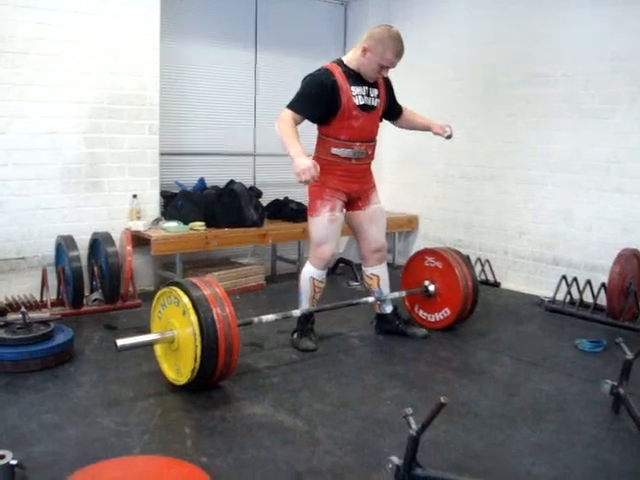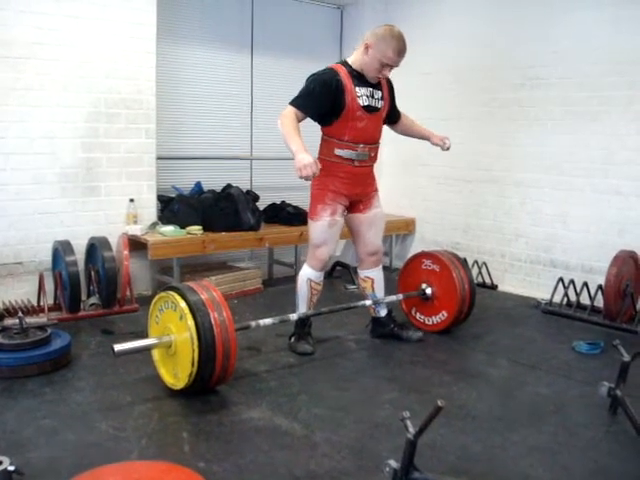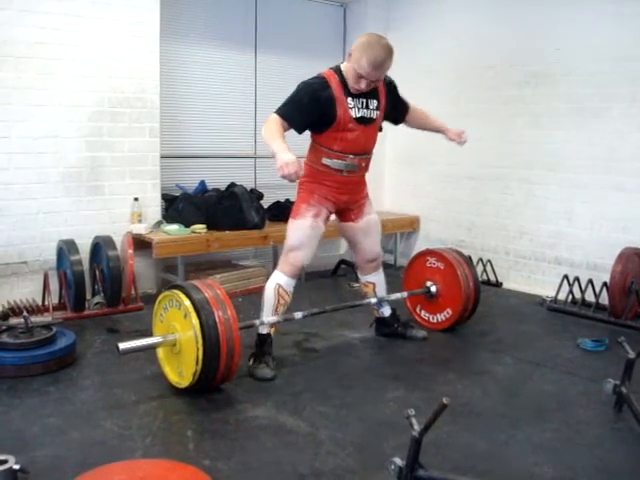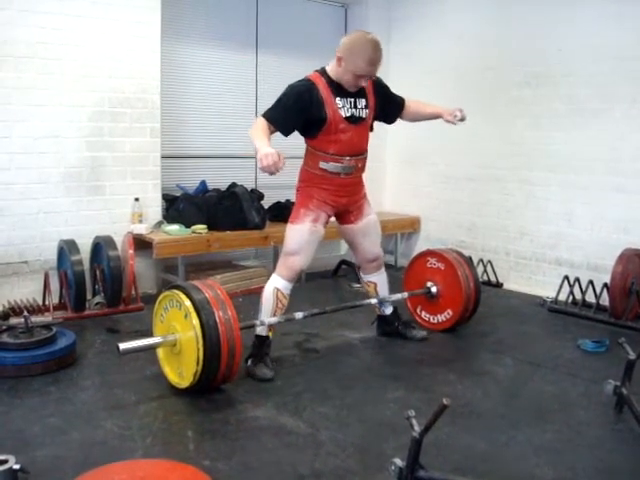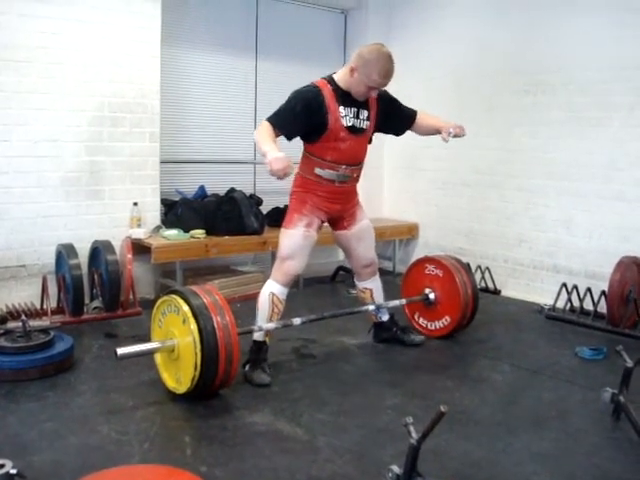
dt=1s
person 1, frame 1
left shoulder: (381, 84)
right shoulder: (325, 80)
left elbow: (397, 114)
right elbow: (285, 120)
left wrist: (431, 125)
right wrist: (298, 156)
left hip: (364, 181)
right hip: (328, 181)
left knee: (377, 250)
right knee: (322, 255)
left ankle: (387, 316)
right ankle: (304, 325)
person 1, frame 2
left shoulder: (384, 85)
right shoulder: (329, 80)
left elbow: (395, 119)
right elbow: (288, 116)
left wrist: (429, 135)
right wrist: (300, 152)
left hip: (366, 183)
right hip: (331, 182)
left knee: (372, 253)
right knee: (319, 257)
left ankle: (382, 320)
right ankle: (300, 327)
person 1, frame 3
left shoulder: (384, 89)
right shoulder: (318, 89)
left elbow: (406, 113)
right elbow: (274, 123)
left wrist: (444, 129)
right wrist: (283, 152)
left hip: (356, 190)
right hip: (318, 188)
left knee: (371, 258)
right knee: (292, 262)
left ankle: (386, 320)
right ankle: (263, 345)
person 1, frame 4
left shoulder: (372, 88)
right shoulder: (306, 91)
left elbow: (403, 109)
right elbow: (261, 124)
left wrist: (440, 112)
right wrist: (264, 147)
left hip: (354, 191)
right hip: (316, 192)
left knee: (373, 257)
right knee: (290, 266)
left ankle: (388, 319)
right ankle: (260, 346)
person 1, frame 5
left shoulder: (378, 101)
right shoulder: (312, 97)
left elbow: (414, 120)
right elbow: (266, 128)
left wrist: (442, 125)
right wrist: (271, 152)
left hip: (348, 199)
right hip: (310, 197)
left knee: (367, 264)
right knee: (285, 271)
left ankle: (384, 325)
right ankle: (257, 352)
